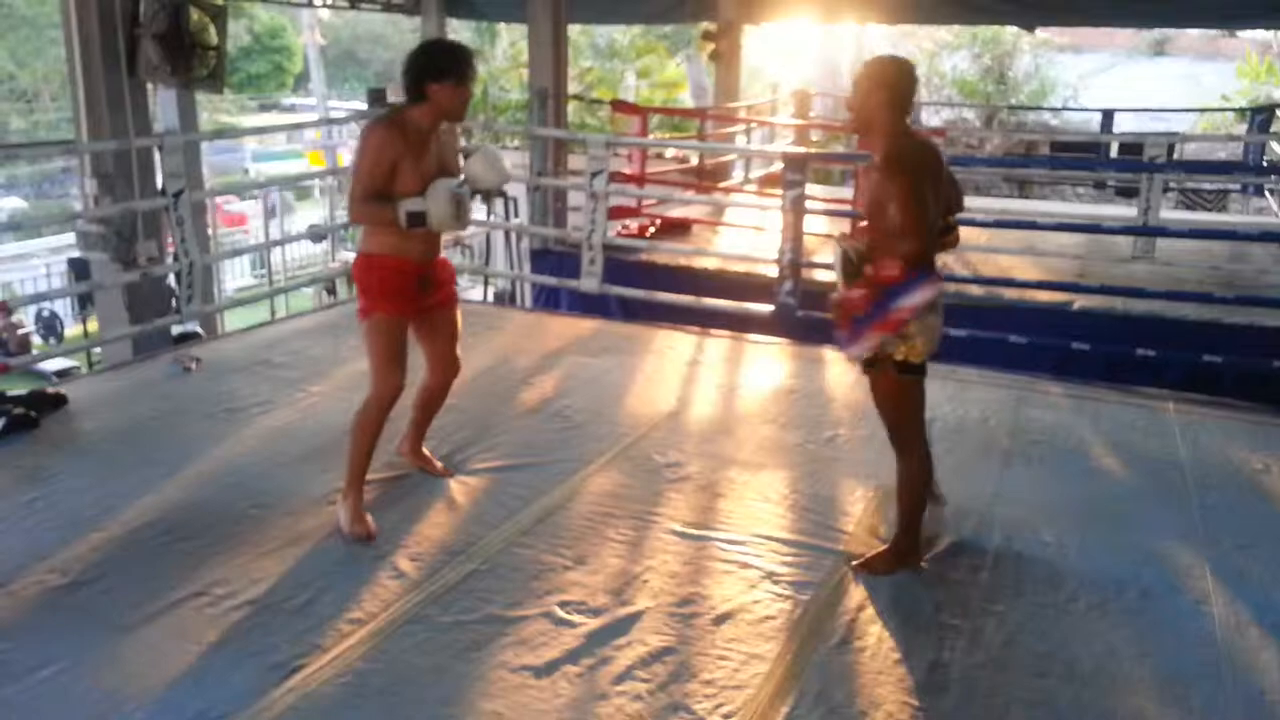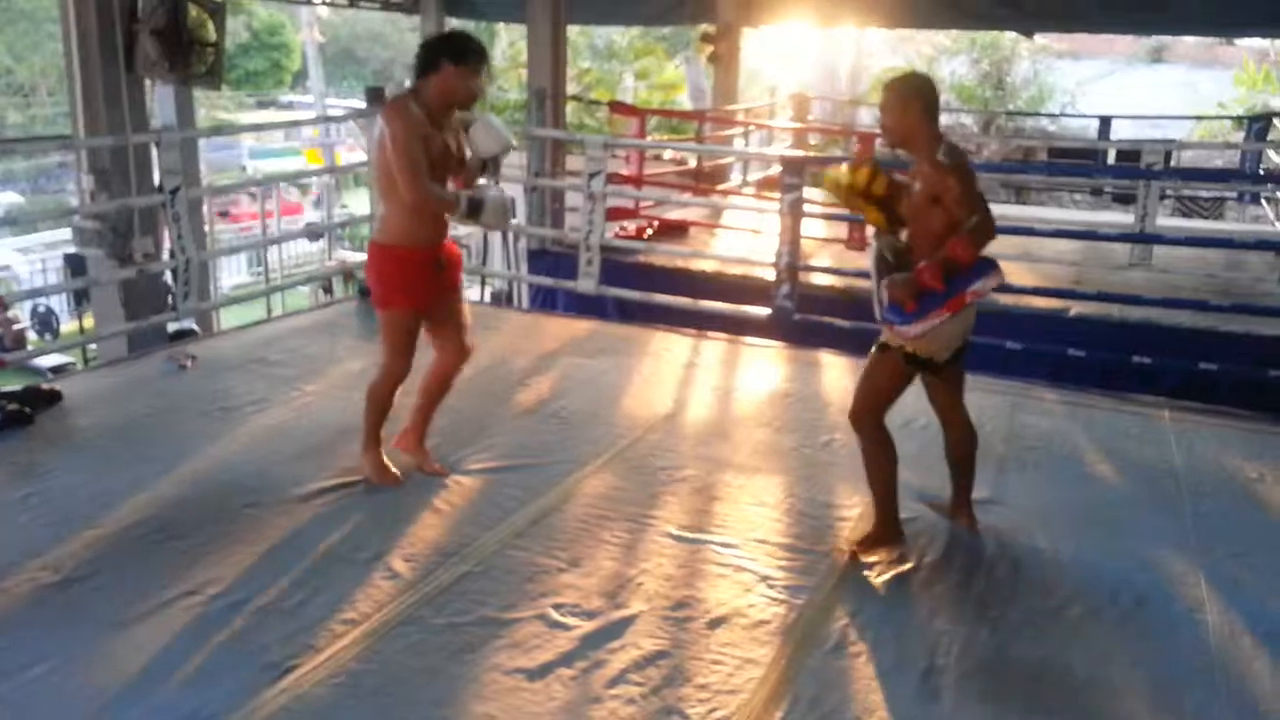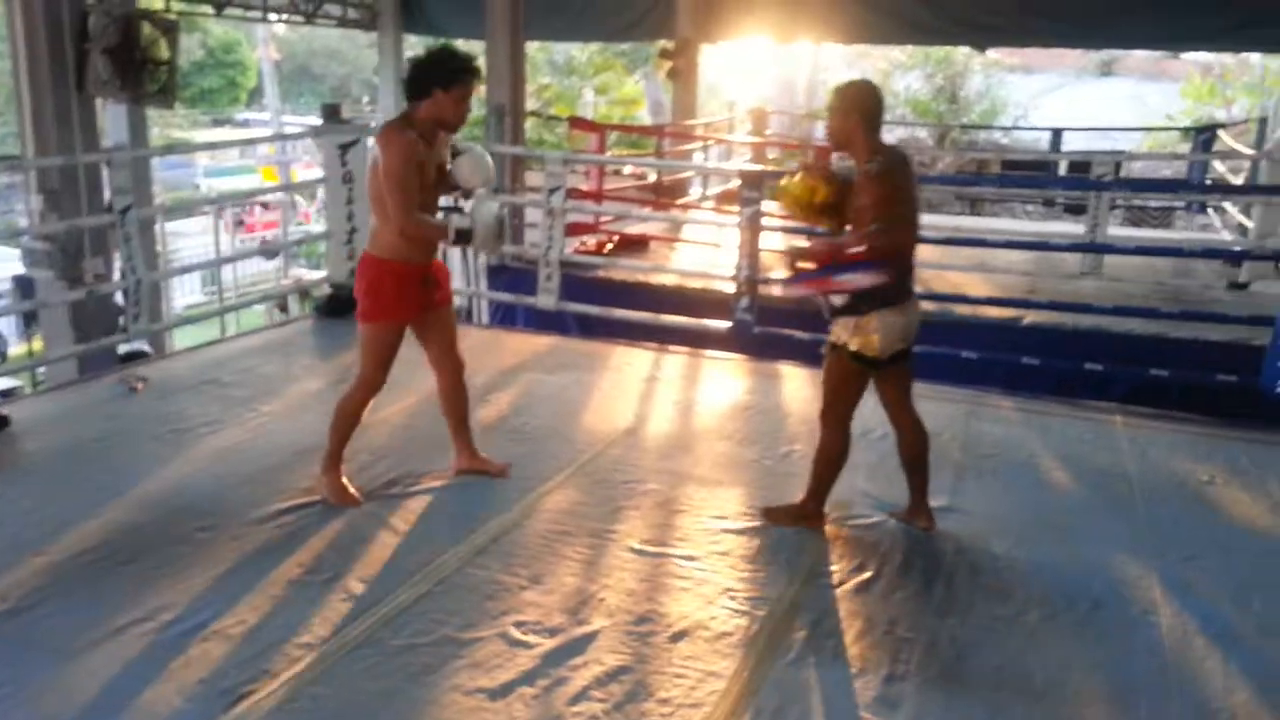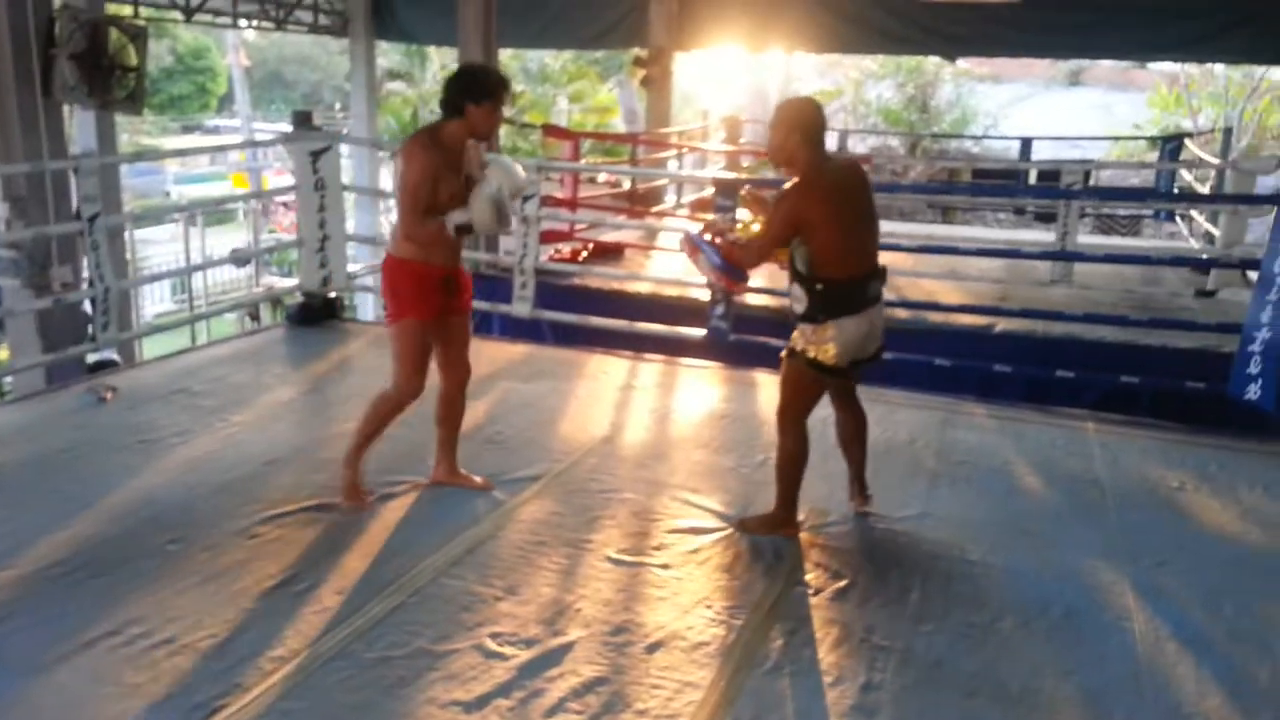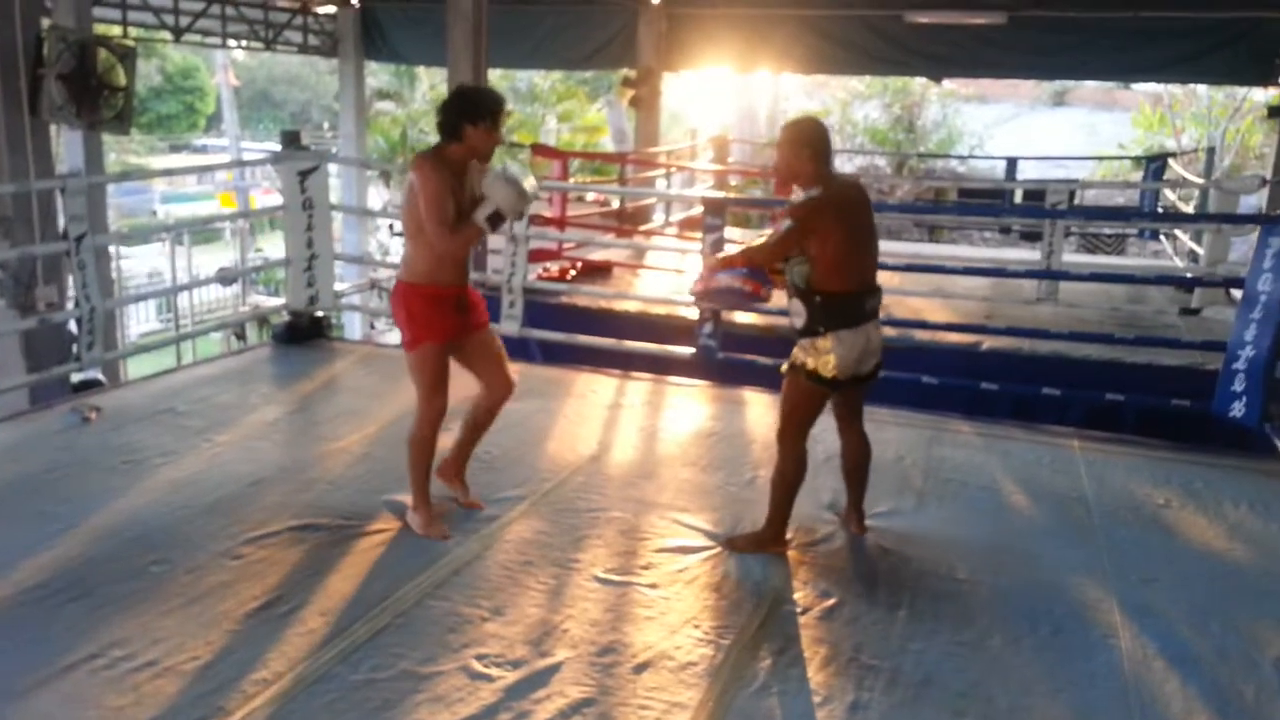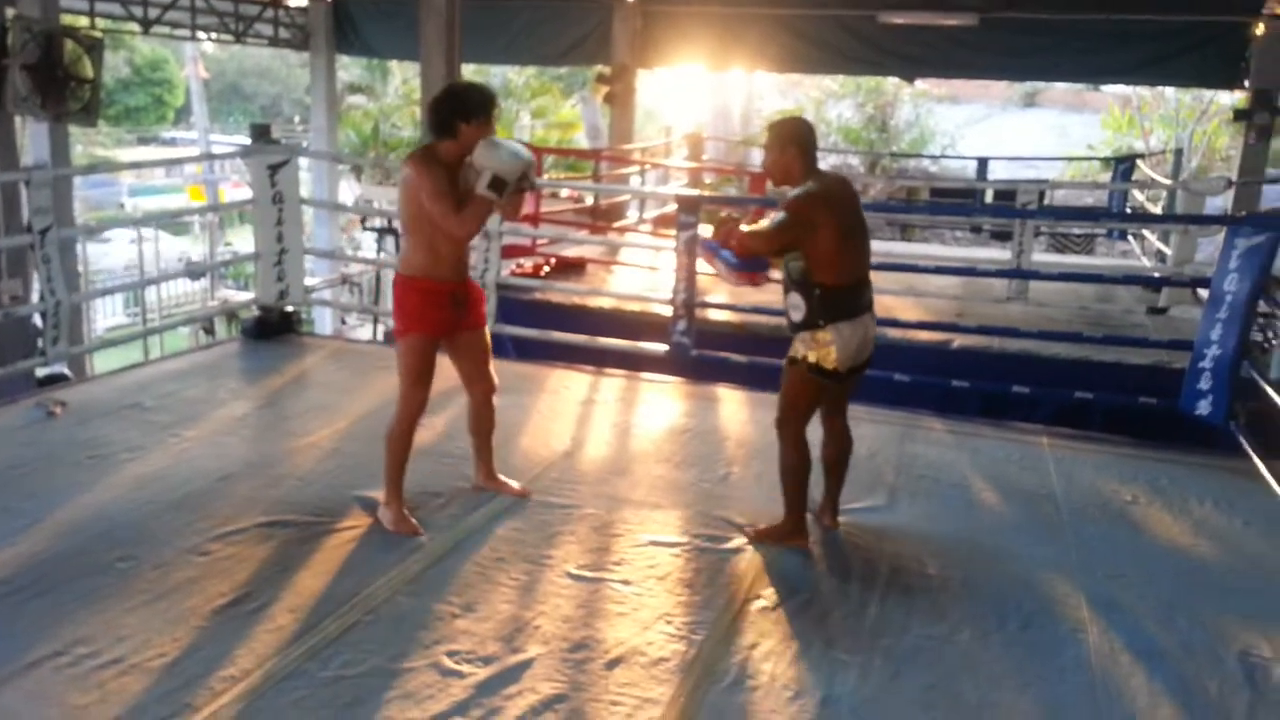
dt=0.3s
person 1, frame 1
left shoulder: (444, 134)
right shoulder: (384, 134)
right elbow: (358, 208)
right wrist: (417, 213)
left hip: (432, 270)
right hip: (385, 273)
left knee: (445, 368)
right knee: (387, 386)
left ankle: (413, 444)
right ankle: (351, 496)
person 1, frame 2
left shoulder: (450, 119)
right shoulder: (401, 115)
left elbow: (460, 178)
right elbow: (417, 196)
left wrist: (486, 158)
right wrist: (472, 206)
left hip: (437, 254)
right hip: (398, 260)
left knee: (454, 353)
right knee: (396, 366)
left ankle: (412, 436)
right ankle: (371, 449)
person 1, frame 3
left shoulder: (436, 138)
right shoulder: (398, 141)
right elbow: (406, 223)
left hip: (426, 272)
right hip: (387, 275)
left knee: (450, 368)
right knee: (369, 381)
left ankle: (466, 453)
right ankle: (330, 469)
person 1, frame 4
left shoulder: (470, 149)
right shoulder: (423, 149)
right elbow: (411, 228)
right wrist: (464, 224)
left hip: (448, 274)
right hip: (410, 275)
left knee: (458, 373)
right knee: (410, 385)
left ankle: (446, 465)
right ankle: (352, 460)
person 1, frame 5
left shoulder: (473, 170)
right shoulder: (430, 170)
right elbow: (447, 243)
left wrist: (503, 205)
right wrist: (492, 214)
left hip: (460, 295)
right hip: (422, 298)
left knee: (500, 384)
right knee: (433, 406)
left ankle: (453, 468)
right ankle: (419, 505)
person 1, frame 6
left shoulder: (471, 164)
right shoulder: (422, 167)
left elbow: (514, 211)
right elbow: (461, 227)
left wrist: (518, 177)
right wrist: (494, 183)
left hip: (461, 290)
right hip: (419, 293)
left knee: (483, 387)
right knee: (413, 400)
left ankle: (485, 472)
right ankle: (391, 500)
person 2, frame 1
left shoulder: (888, 166)
right shoulder: (922, 150)
left elbow: (911, 245)
right elbow: (951, 202)
right hip: (913, 307)
left knee: (905, 432)
right knee: (904, 420)
left ankle: (906, 545)
right ankle: (924, 487)
person 2, frame 2
left shoulder: (939, 166)
right shoulder: (933, 162)
left elbow: (979, 226)
left wrist: (924, 279)
right hip: (947, 312)
left knee: (864, 413)
right knee: (951, 408)
left ankle: (886, 524)
right ankle: (962, 504)
person 2, frame 3
left shoulder: (874, 175)
right shoulder: (890, 162)
left elbow: (879, 240)
left hip: (867, 314)
right hip: (895, 308)
left knee: (834, 417)
right knee: (901, 410)
left ankle: (812, 508)
right ankle: (919, 507)
person 2, frame 4
left shoulder: (799, 194)
right shoulder: (850, 171)
left elbow: (753, 254)
left wrist: (721, 238)
right wrist: (776, 223)
left hip: (831, 323)
right hip: (869, 311)
left knee: (790, 419)
right knee: (844, 398)
left ankle: (784, 516)
right ankle: (859, 486)
person 2, frame 5
left shoulder: (813, 204)
right shoulder: (852, 191)
left elbow: (770, 253)
left wrist: (726, 261)
right wrist: (792, 253)
left hip: (829, 337)
right hip: (865, 328)
left knee: (790, 437)
right knee: (850, 423)
left ankle: (773, 533)
right ankle: (855, 513)
person 2, frame 6
left shoulder: (806, 199)
right shoulder: (839, 187)
left elbow: (762, 243)
left wrist: (730, 233)
right wrist: (753, 237)
left hip: (826, 330)
right hip: (860, 321)
left knee: (790, 426)
right knee: (834, 415)
left ankle: (793, 526)
right ankle: (829, 505)
